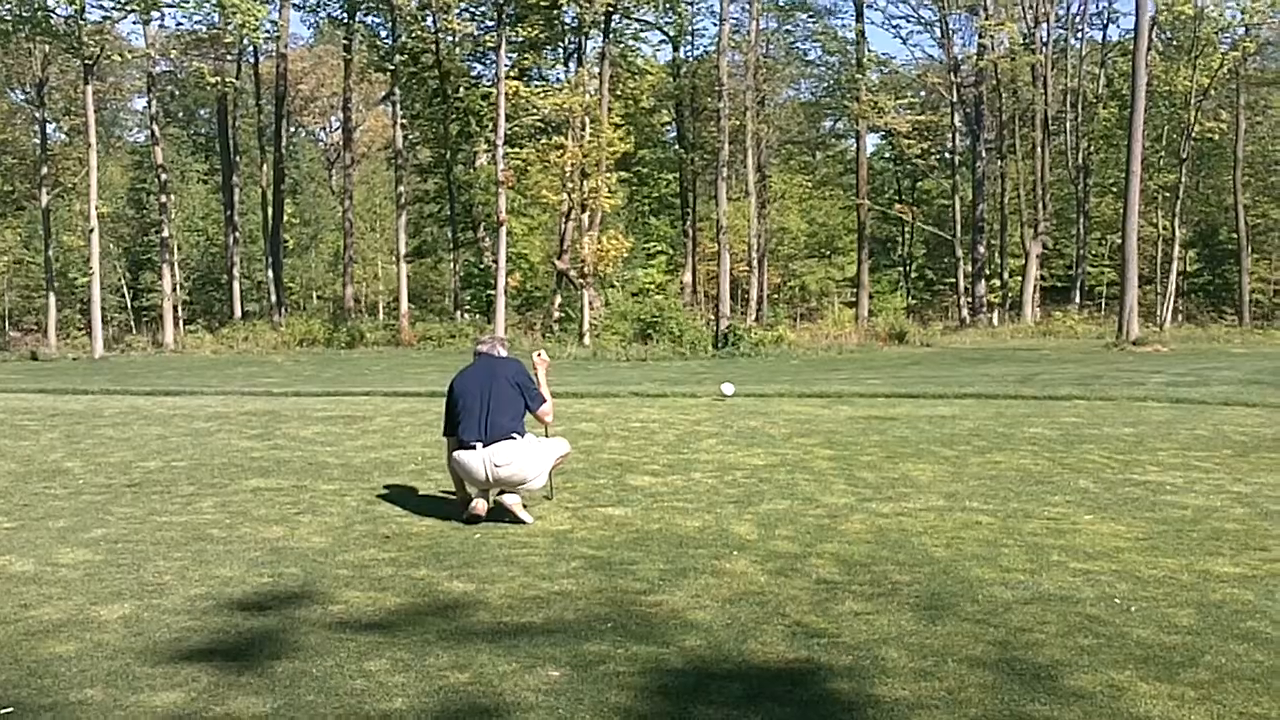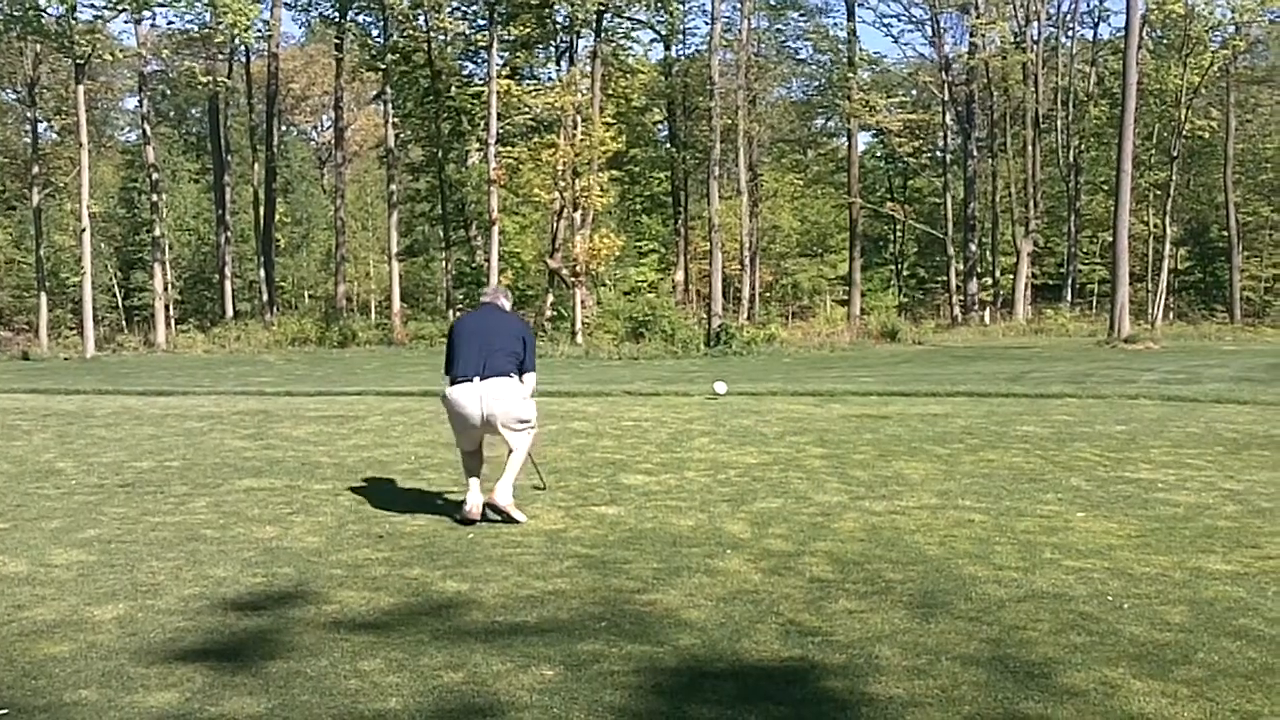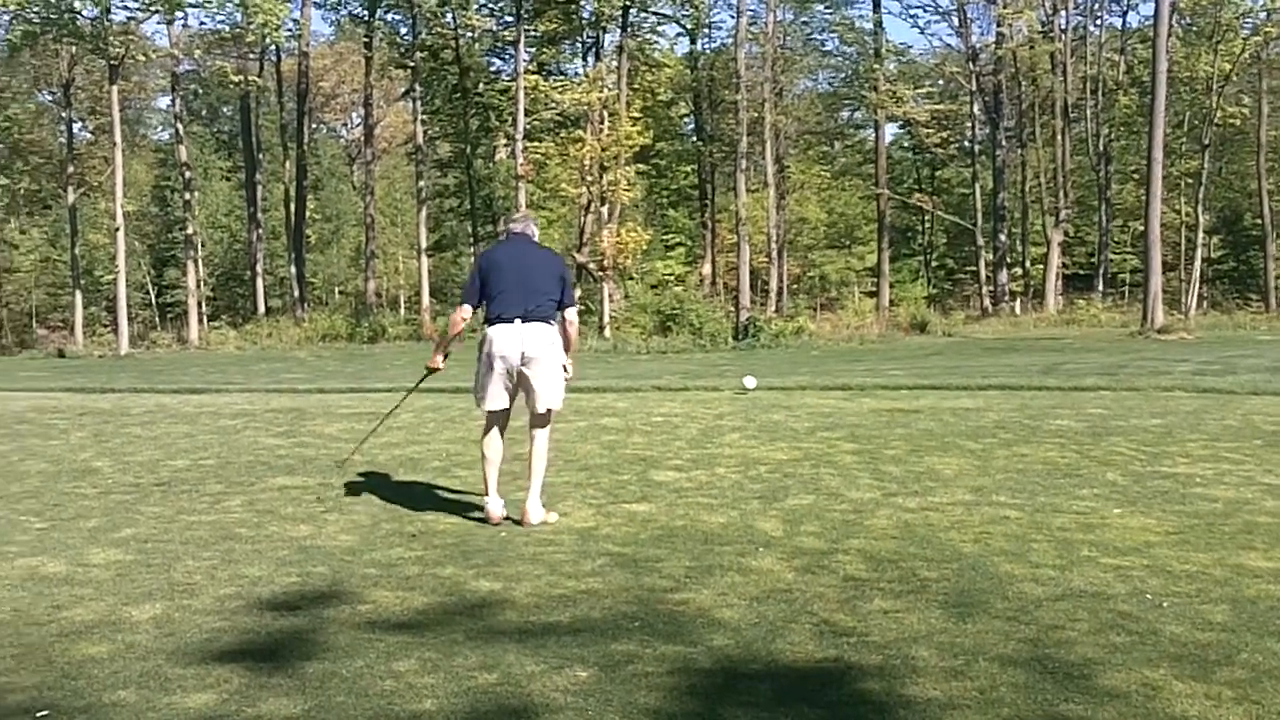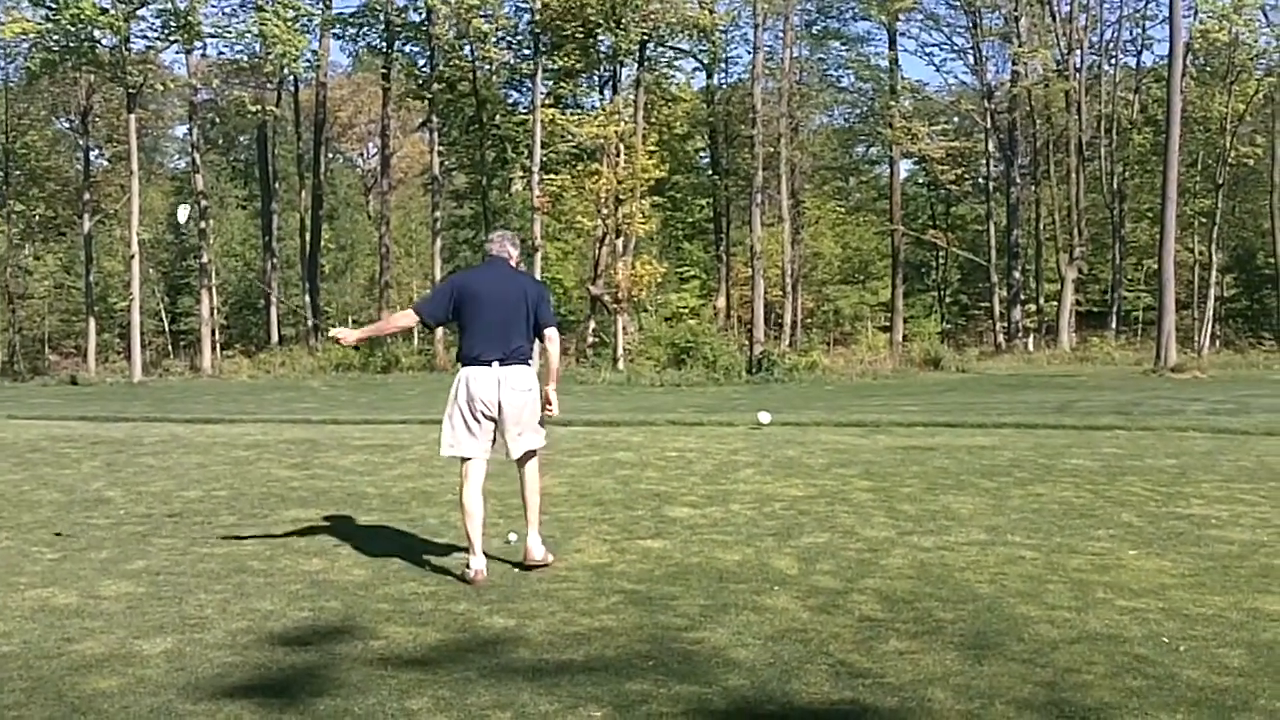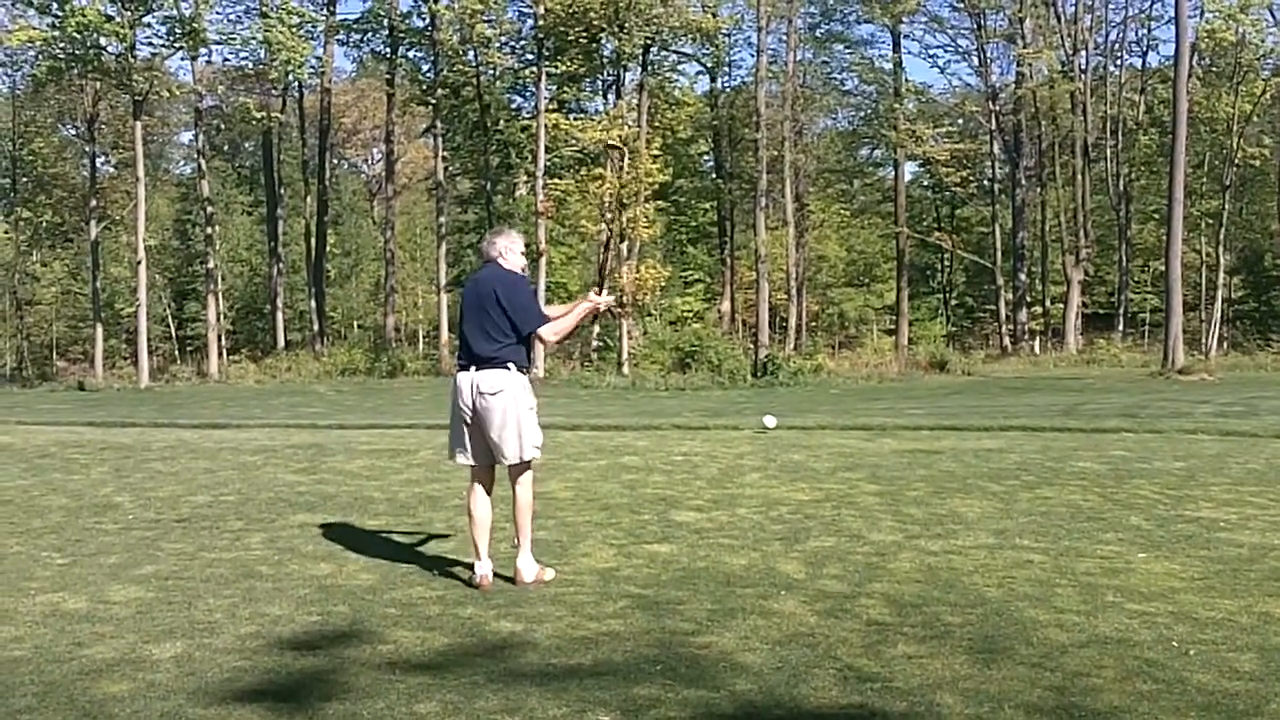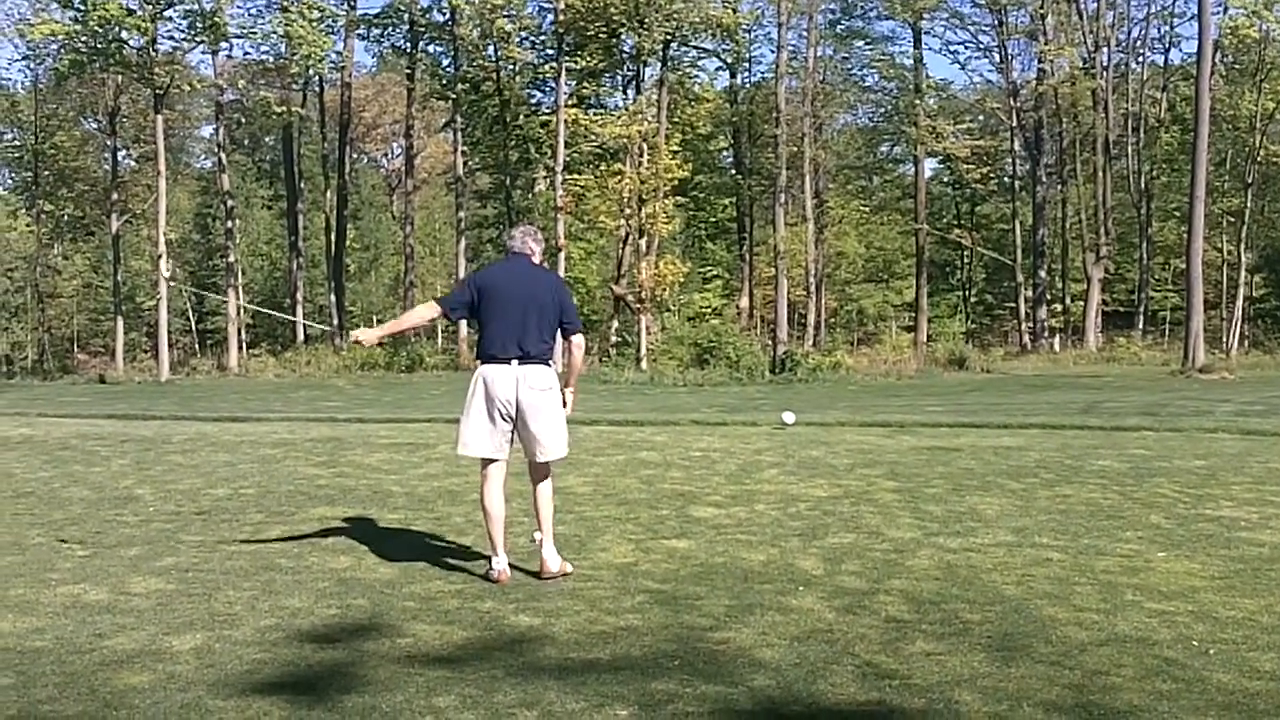
dt=0.7s
person 1, frame 1
left shoulder: (459, 379)
right shoulder: (513, 367)
left elbow: (453, 446)
right elbow: (546, 416)
left wrist: (460, 491)
right wrist: (541, 373)
left hip: (470, 466)
right hip: (510, 459)
right knee: (562, 446)
left ankle: (479, 498)
right ankle: (511, 493)
person 1, frame 2
left shoulder: (460, 322)
right shoulder: (518, 324)
right elbow: (529, 382)
right wrist: (517, 402)
left hip: (462, 396)
right hip: (502, 392)
left knee: (470, 443)
right knee: (527, 427)
left ankle: (473, 500)
right ankle: (502, 492)
person 1, frame 3
left shoulder: (489, 256)
right shoulder: (552, 259)
left elbow: (463, 313)
right elbow: (570, 318)
left wrist: (440, 351)
right wrist: (567, 357)
left hip: (500, 338)
right hip: (541, 339)
left knee: (494, 423)
right knee: (541, 425)
left ankle: (493, 502)
right ankle: (533, 505)
person 1, frame 4
left shoulder: (462, 281)
right shoulder: (531, 286)
left elbow: (410, 318)
right elbow: (551, 339)
left wrist: (359, 334)
right wrist: (549, 387)
left hip: (474, 380)
right hip: (517, 379)
left knee: (472, 475)
right knee: (528, 459)
left ankle: (475, 560)
right ankle: (534, 544)
person 1, frame 5
left shoulder: (474, 284)
right shoulder: (510, 283)
left elbow: (535, 315)
right elbow: (547, 333)
left wrist: (579, 304)
right wrist: (587, 306)
left hip: (469, 382)
right hip: (503, 382)
left knee: (480, 478)
right knee: (520, 474)
left ankle: (481, 566)
right ankle: (525, 563)
person 1, frame 6
left shoulder: (486, 277)
right shoulder: (554, 283)
left elbow: (432, 309)
right elbow: (576, 342)
left wrist: (379, 332)
right wrist: (569, 387)
left hip: (494, 377)
right hip: (538, 378)
left knee: (493, 474)
right knee: (541, 471)
left ankle: (499, 562)
right ankle: (549, 556)
